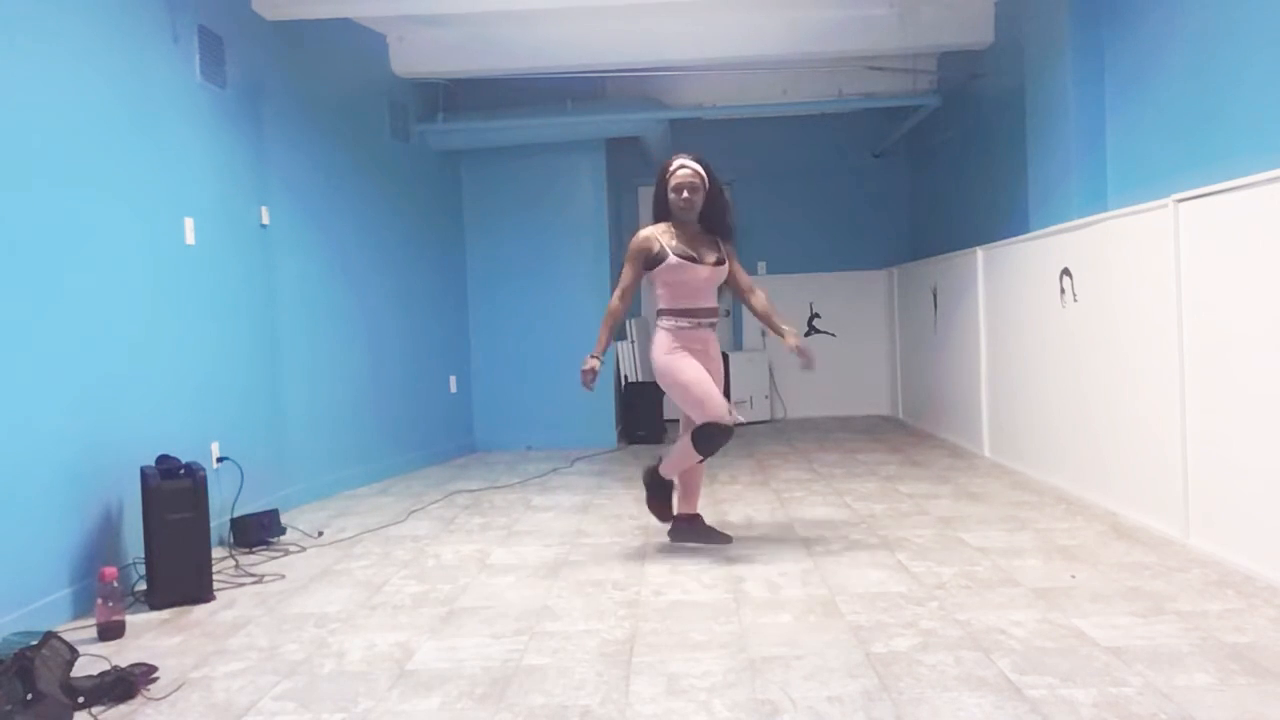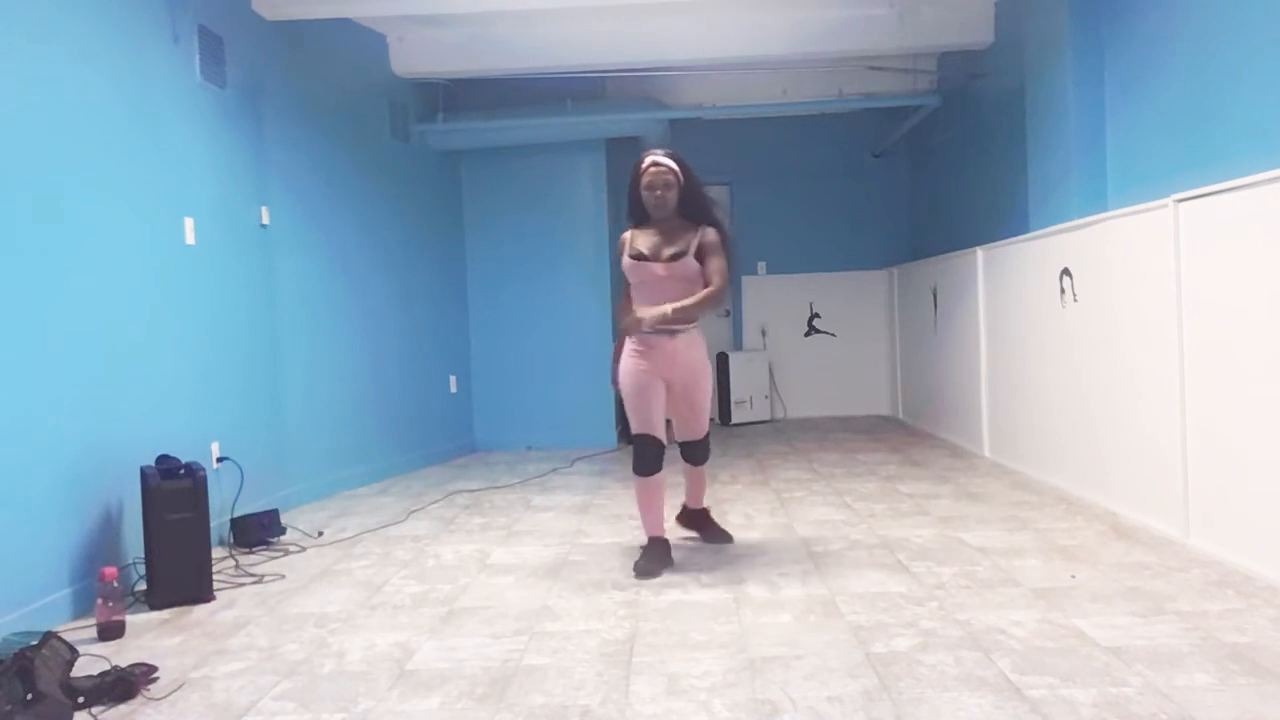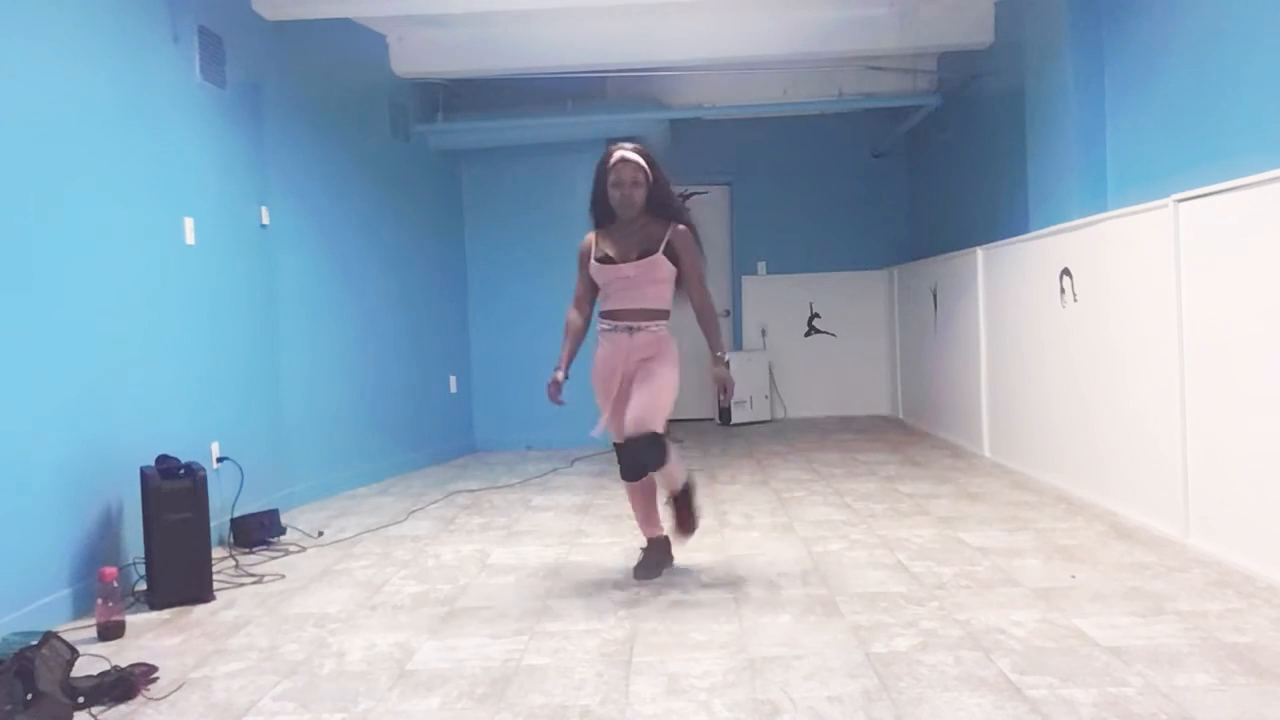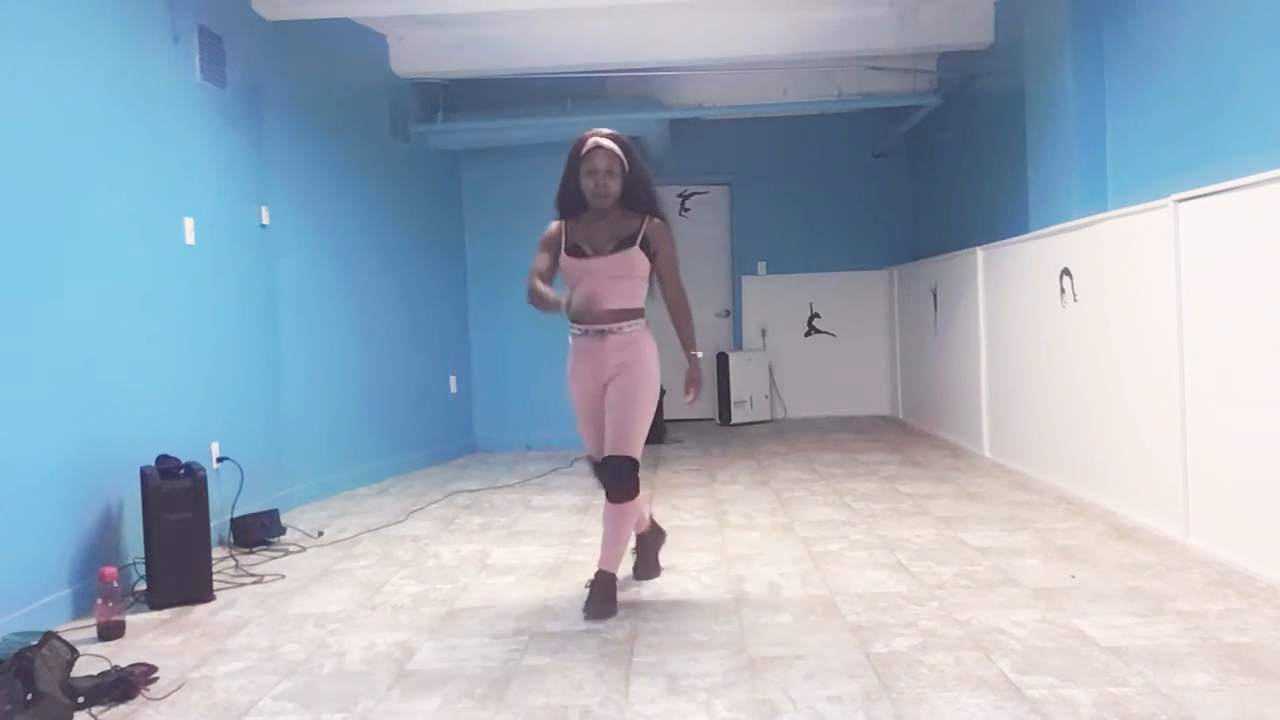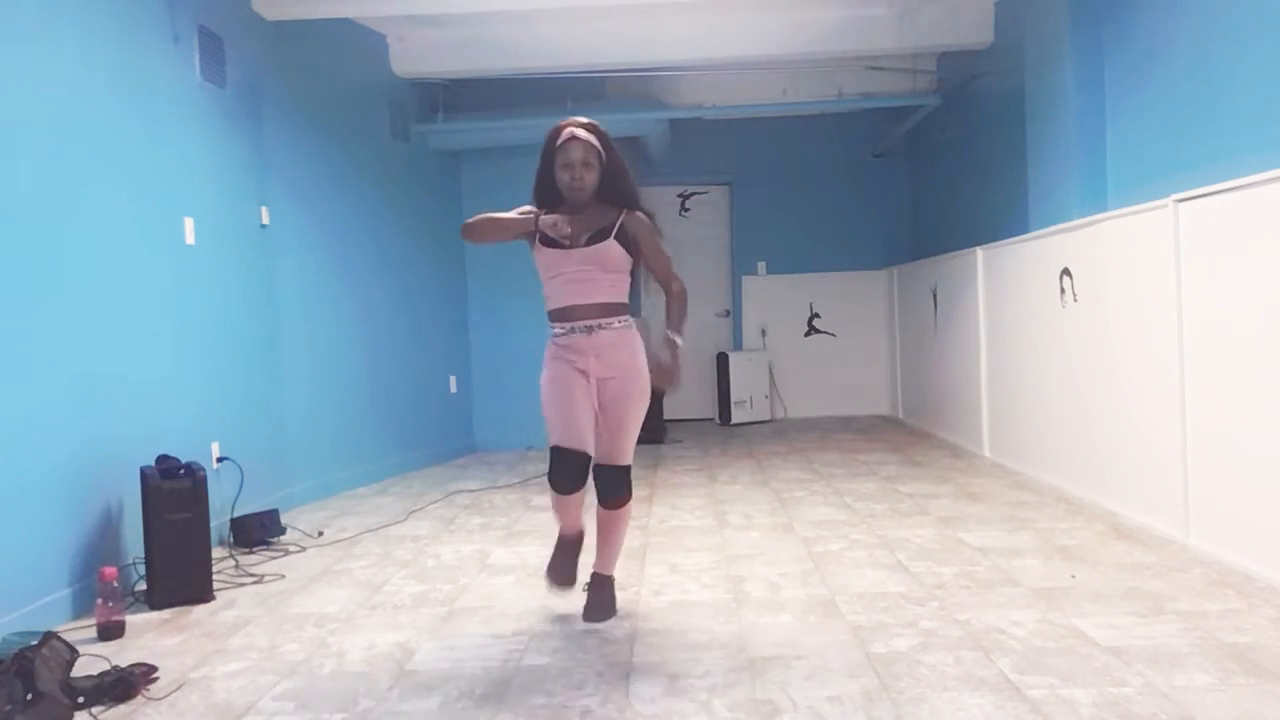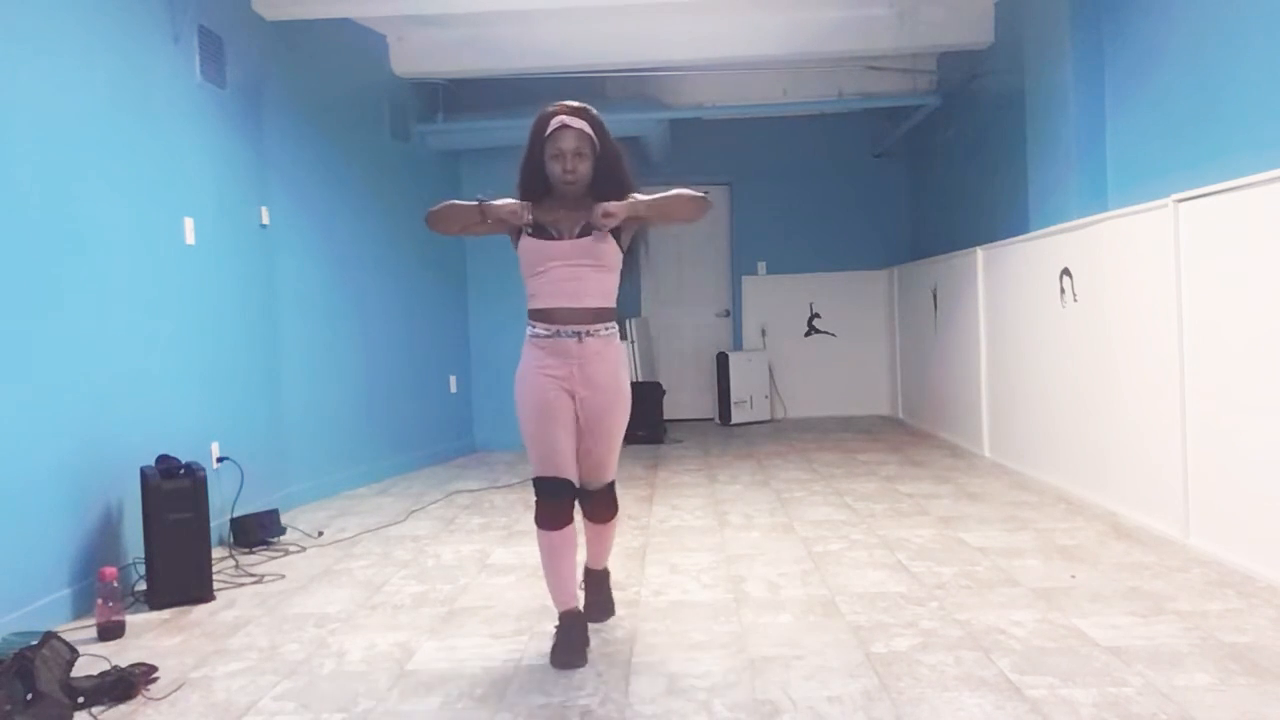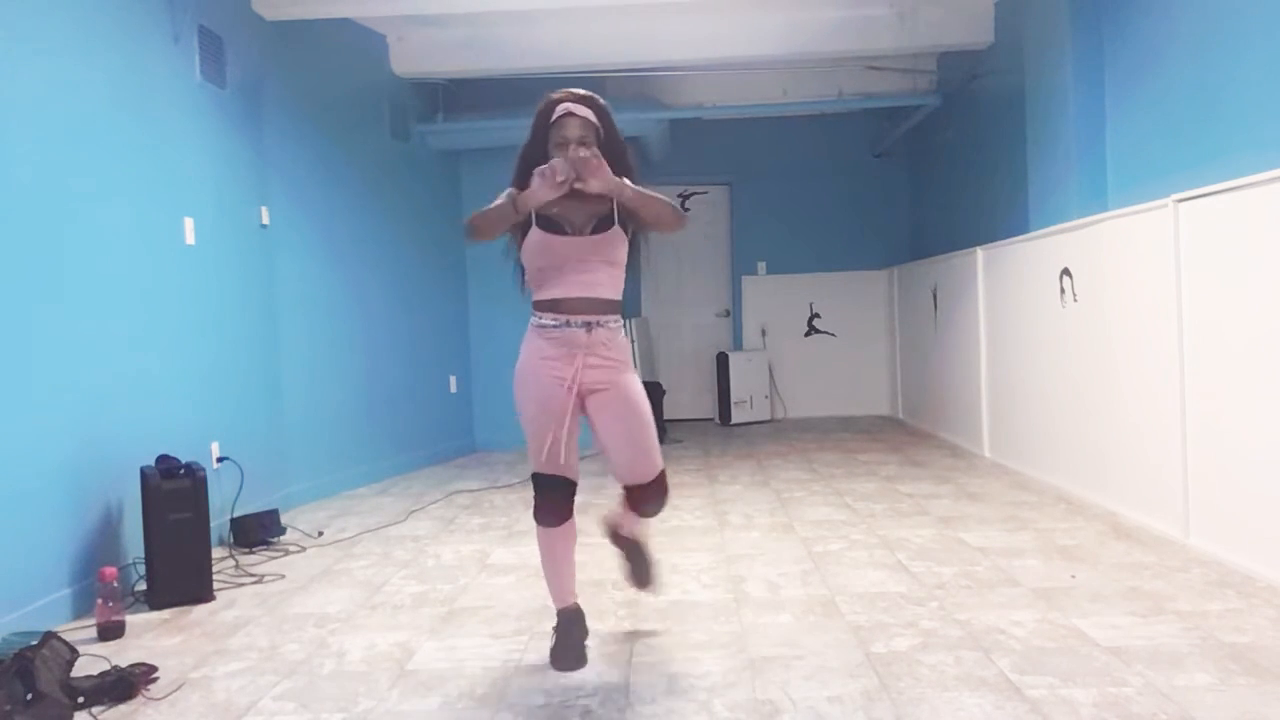
dt=0.4s
person 1, frame 1
left shoulder: (719, 243)
right shoulder: (649, 240)
left elbow: (749, 292)
right elbow: (621, 297)
left wrist: (786, 332)
right wrist: (597, 353)
left hip: (708, 346)
right hip: (672, 345)
left knee: (699, 432)
right knee: (719, 423)
left ankle: (686, 518)
right ankle: (661, 475)
person 1, frame 2
left shoulder: (705, 236)
right shoulder: (629, 241)
left elbow: (717, 290)
left wrist: (662, 313)
right wrist: (616, 360)
left hip: (688, 349)
right hip: (640, 352)
left knee: (696, 439)
right knee: (646, 444)
left ankle: (695, 511)
right ankle: (655, 542)
person 1, frame 3
left shoulder: (676, 235)
right shoulder: (592, 243)
left elbow: (700, 300)
right elbow: (579, 308)
left wrist: (718, 358)
right wrist: (563, 366)
left hip: (656, 349)
right hip: (608, 353)
left knee: (643, 438)
right knee: (627, 451)
left ankle: (679, 486)
right ankle: (655, 542)
person 1, frame 4
left shoulder: (650, 229)
right shoulder: (559, 232)
left elbow: (674, 296)
right elbow: (534, 287)
left wrist: (692, 357)
right wrist: (566, 303)
left hip: (632, 352)
right hip: (583, 357)
left knee: (620, 465)
right knee: (603, 464)
left ankle: (606, 575)
right ankle: (647, 531)
person 1, frame 5
left shoulder: (630, 222)
right shoulder: (538, 220)
left elbow: (673, 286)
right elbow: (472, 230)
left wrist: (671, 345)
right wrist: (537, 224)
left hip: (620, 351)
right hip: (564, 354)
left knee: (614, 471)
right knee: (569, 460)
left ankle: (603, 577)
right ankle: (569, 536)
person 1, frame 6
left shoulder: (619, 213)
right shoulder: (523, 214)
left elbow: (697, 204)
right elbow: (436, 219)
left wrist: (630, 209)
right wrist: (490, 212)
left hip: (602, 358)
right hip: (542, 360)
left knee: (597, 486)
right knee: (553, 488)
left ankle: (597, 573)
right ankle: (569, 615)
person 1, frame 7
left shoulder: (620, 203)
right shoulder: (526, 203)
left elbow: (672, 218)
right elbow: (477, 228)
left wrist: (615, 185)
right wrist: (527, 199)
left hip: (609, 353)
right hip: (545, 353)
left knee: (648, 484)
right knee: (552, 485)
left ankle: (624, 529)
right ankle: (568, 615)
